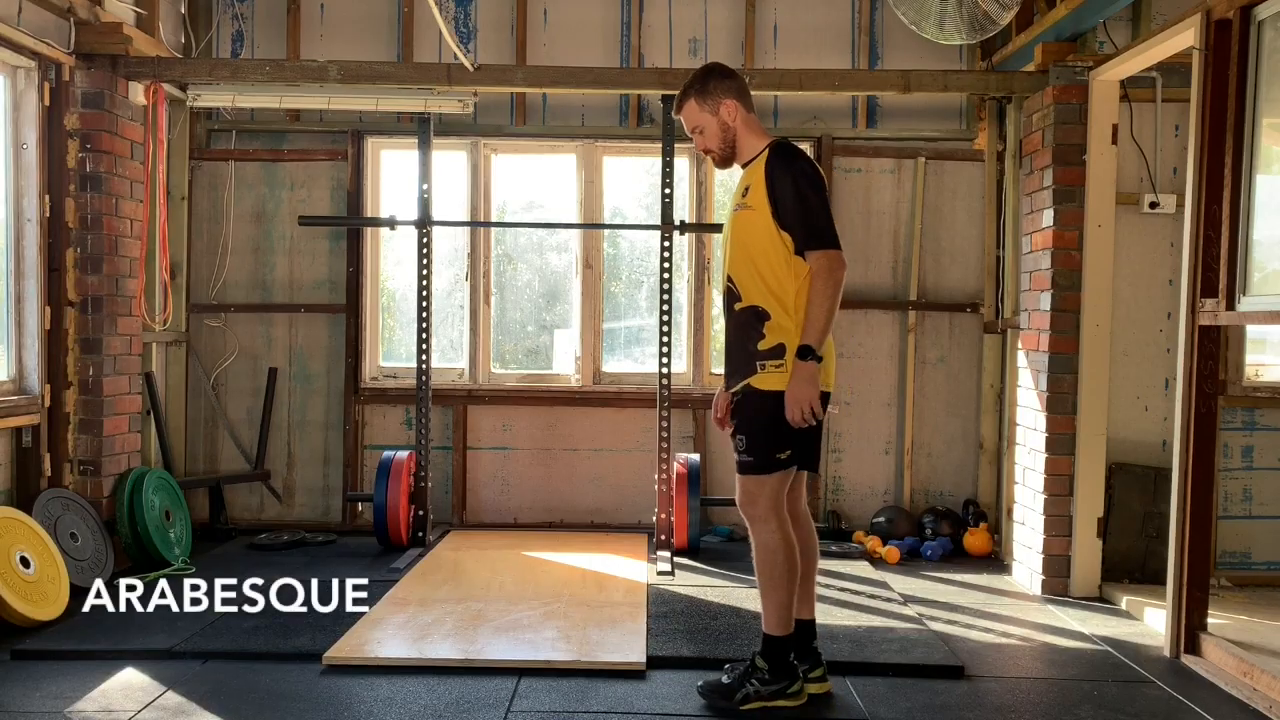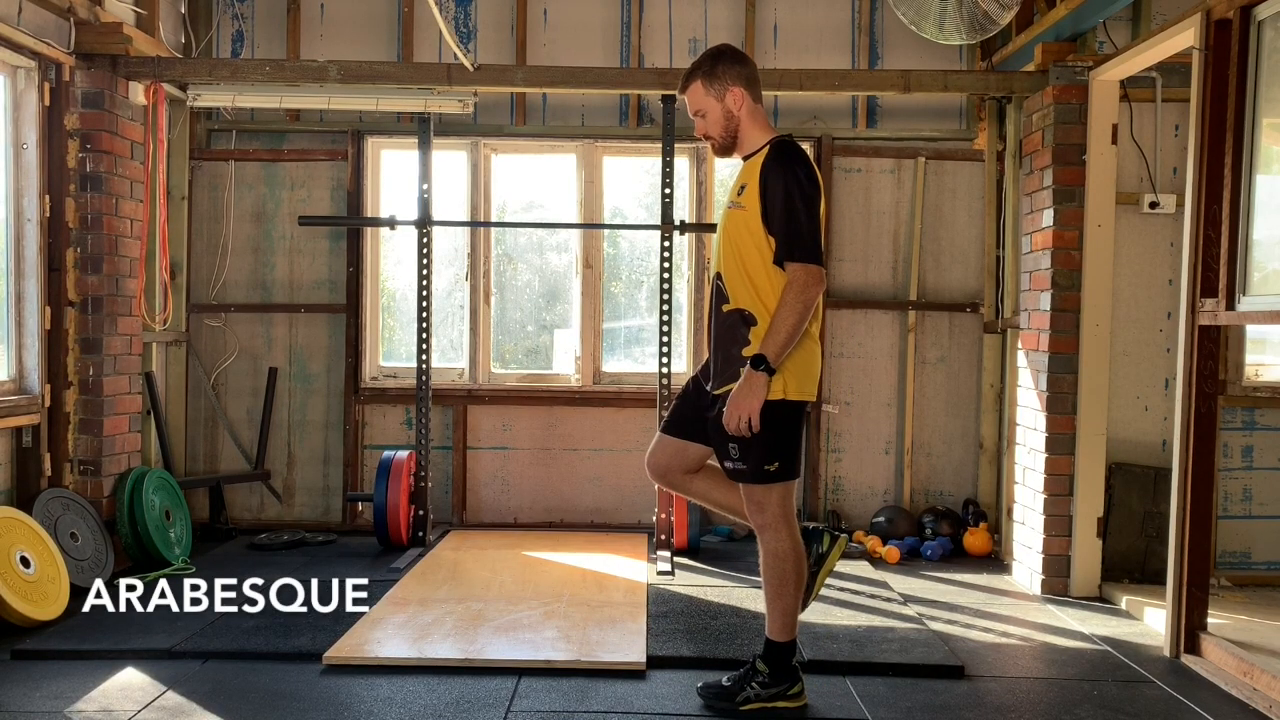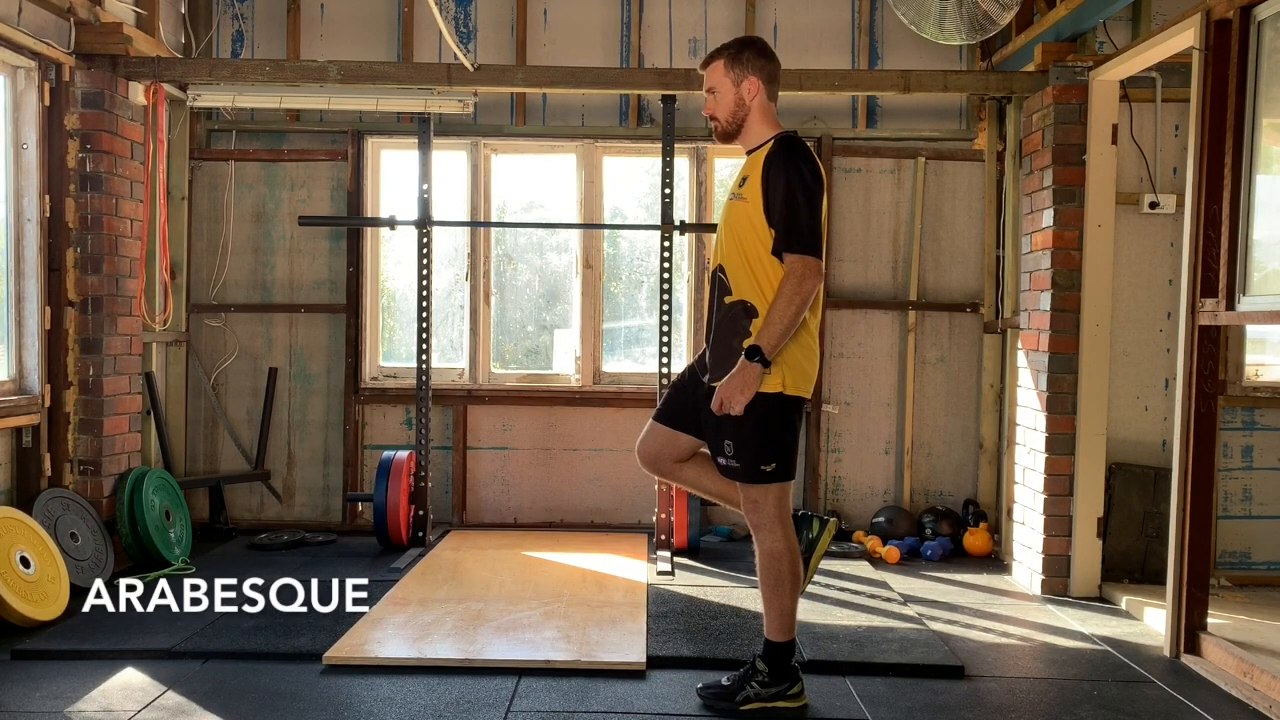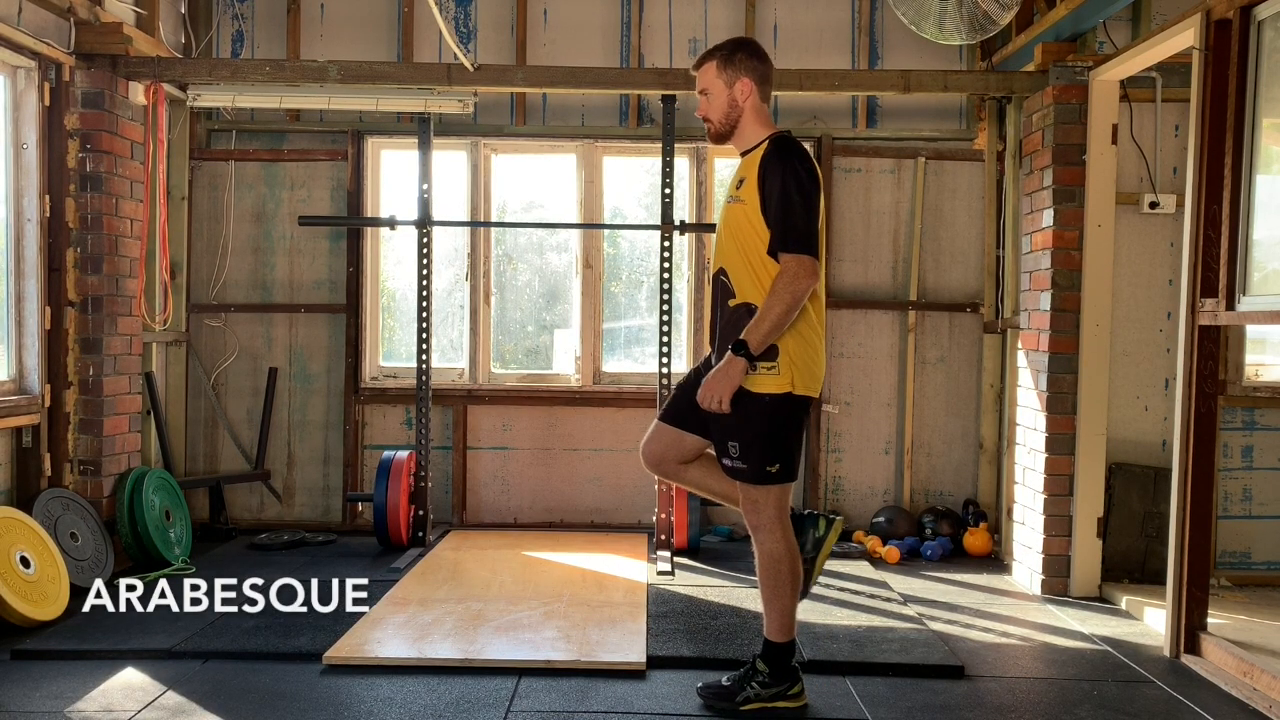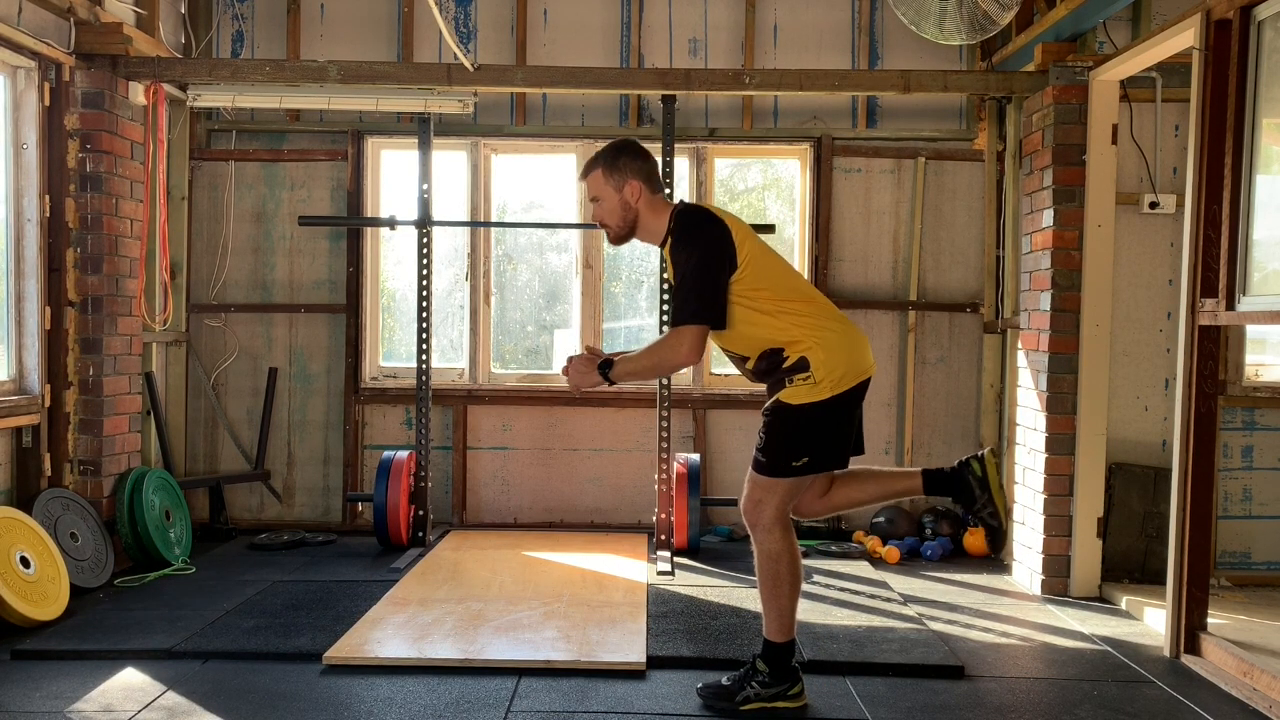
dt=1s
person 1, frame 1
left shoulder: (785, 166)
right shoulder: (752, 179)
left elbow: (829, 266)
left wrist: (808, 361)
right wrist: (731, 380)
left hip: (785, 373)
right hip: (761, 372)
left knee: (760, 506)
right knee: (783, 506)
left ankle: (777, 667)
right ankle: (802, 653)
person 1, frame 2
left shoulder: (783, 165)
right shoulder: (752, 169)
left elbow: (807, 279)
left wrist: (760, 371)
left hip: (766, 377)
right hip: (729, 368)
left knee: (767, 514)
right knee: (667, 463)
left ankle: (778, 674)
right ankle: (803, 544)
person 1, frame 3
left shoulder: (787, 159)
right shoulder: (756, 163)
left elbow: (803, 272)
left wrist: (754, 363)
left hip: (762, 370)
right hip: (726, 360)
left knee: (762, 515)
right knee: (657, 451)
left ankle: (778, 674)
right ankle: (793, 529)
person 1, frame 4
left shoulder: (783, 161)
right shoulder: (753, 164)
left elbow: (799, 274)
left wrist: (739, 358)
left hip: (769, 367)
right hip: (741, 359)
left knee: (762, 513)
right knee: (661, 453)
left ankle: (778, 674)
right ankle: (799, 528)
person 1, frame 5
left shoulder: (695, 235)
right shoulder: (689, 230)
left elbow: (686, 347)
right elbow: (687, 339)
left wrist: (604, 371)
right wrist: (613, 361)
left hip: (819, 368)
right hip: (821, 364)
left knee: (763, 511)
right knee: (807, 499)
left ankle: (777, 673)
right ankle: (957, 482)
